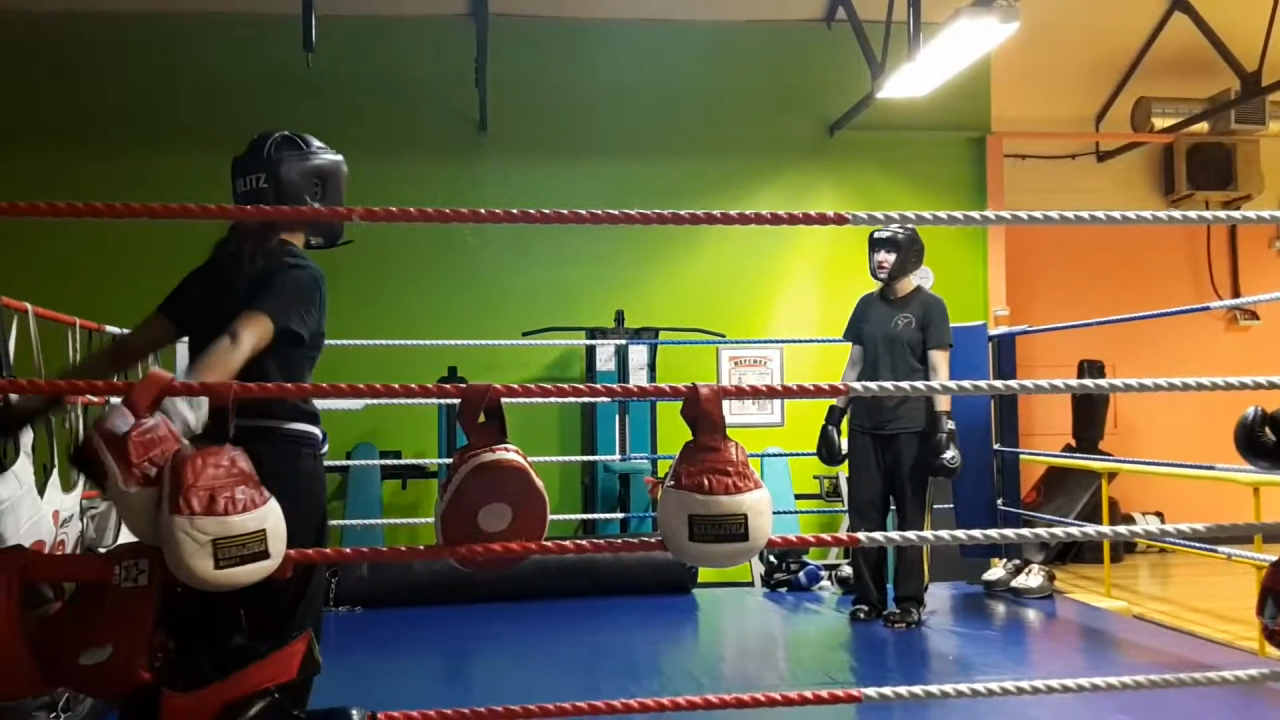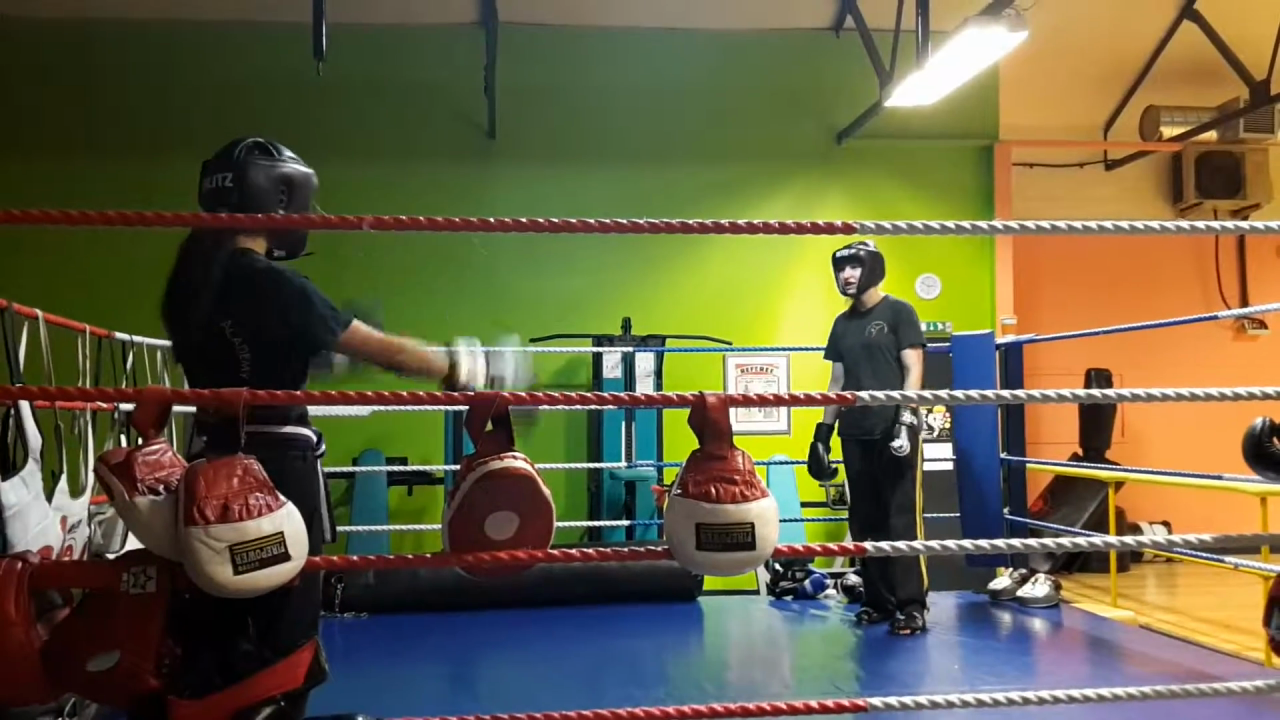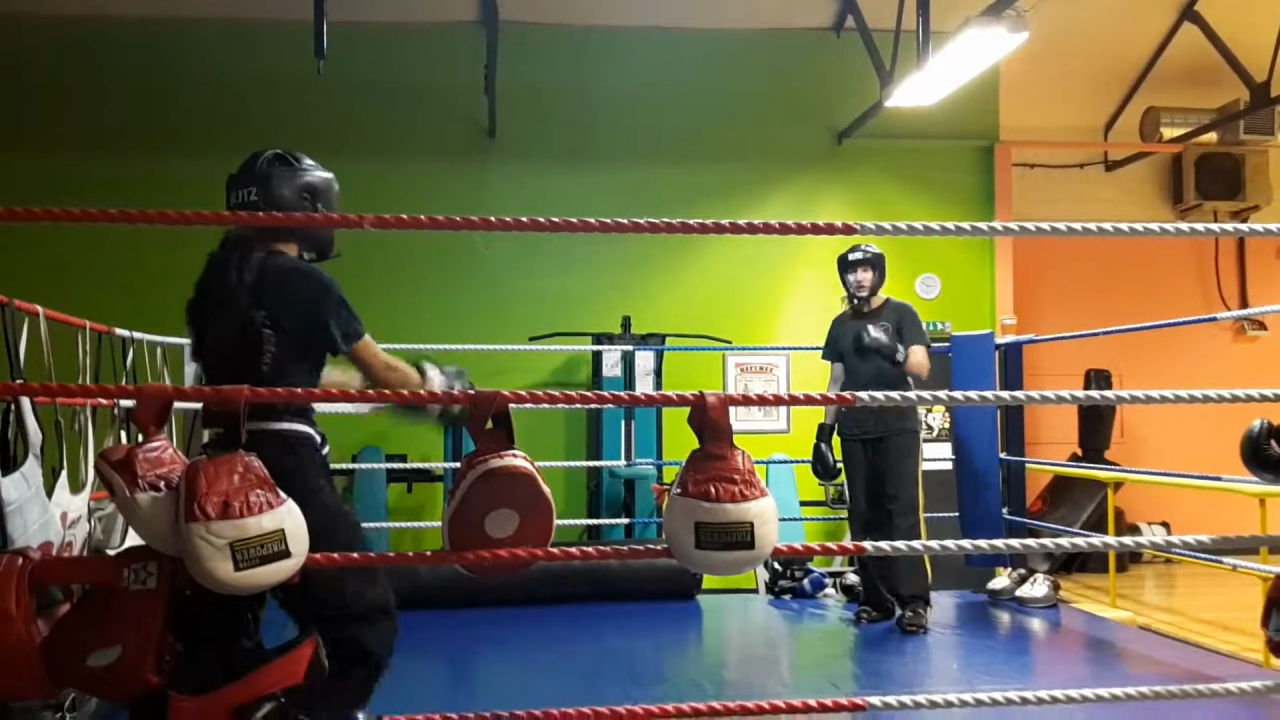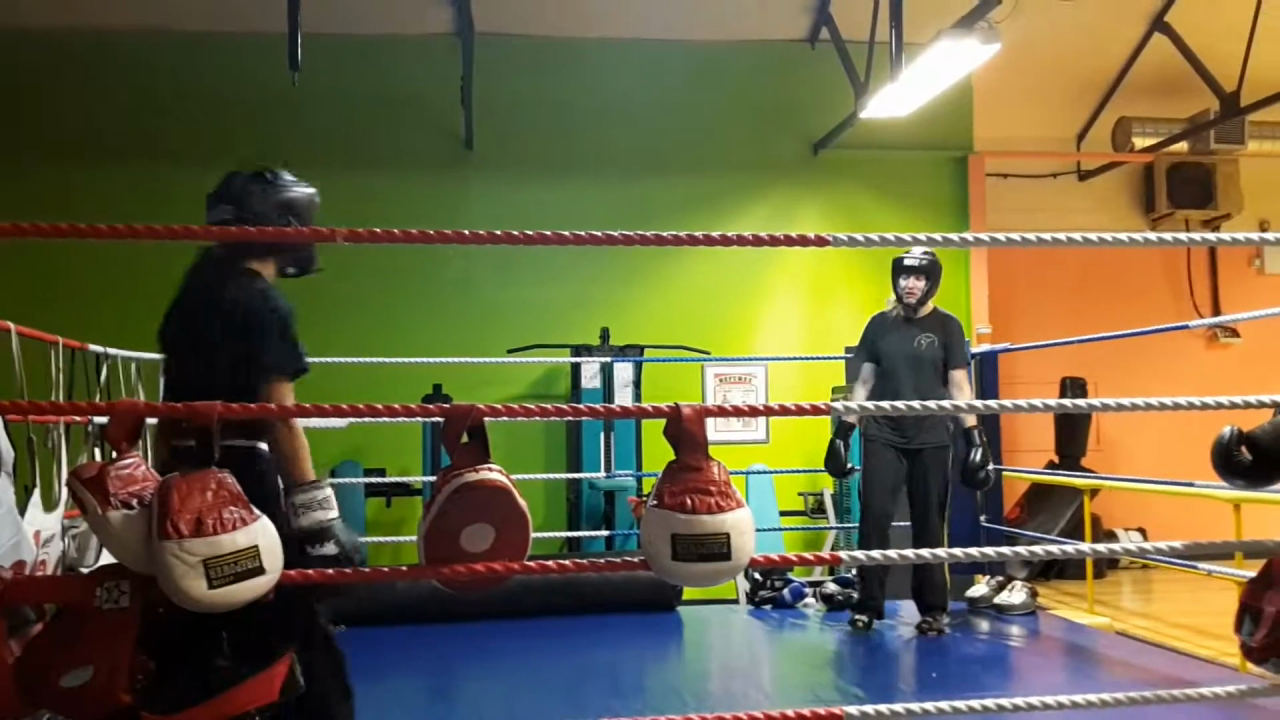
dt=1s
person 1, frame 1
left shoulder: (218, 270)
right shoulder: (299, 277)
left elbow: (132, 345)
right elbow: (236, 346)
left hip: (217, 452)
right hip: (281, 458)
left knee: (208, 621)
right knee: (283, 625)
person 1, frame 2
left shoulder: (196, 279)
right shoulder: (273, 284)
right elbow: (385, 350)
left wrist: (332, 351)
right wrist: (469, 369)
left hip: (216, 463)
right hip: (277, 463)
left knee: (213, 621)
right knee: (282, 626)
person 1, frame 3
left shoulder: (219, 284)
right shoulder: (304, 282)
right elbow: (376, 367)
left wrist: (356, 381)
right wrist: (433, 386)
right hip: (285, 462)
left knee: (216, 624)
right knee: (362, 615)
person 1, frame 4
left shoulder: (192, 302)
right shoulder: (264, 306)
left elbow: (171, 417)
right elbow: (280, 420)
right wrist: (319, 519)
right hip: (244, 488)
left knee: (194, 654)
right knee: (302, 649)
person 2, frame 1
left shoulder: (929, 306)
right shoulder: (866, 305)
left elbow: (939, 371)
left wrist: (943, 427)
right wrist: (834, 416)
left hip: (911, 428)
right hip: (865, 427)
left knee: (911, 516)
right knee: (864, 514)
left ankle: (909, 601)
right ankle: (867, 598)
person 2, frame 2
left shoulder: (898, 312)
right shoulder: (842, 323)
left elbow: (914, 371)
left wrist: (906, 421)
right wrist: (822, 433)
left hip: (893, 430)
right hip: (855, 433)
left knee: (901, 517)
right knee: (864, 519)
left ankle: (912, 605)
right ankle: (879, 600)
person 2, frame 3
left shoulder: (901, 313)
right shoulder: (841, 324)
left elbow: (921, 368)
left wrist: (891, 350)
right wrist: (824, 433)
left hip: (897, 427)
right hip: (855, 432)
left knee: (902, 512)
right knee: (864, 516)
left ankle: (914, 601)
right ankle: (877, 599)
person 2, frame 4
left shoulder: (947, 326)
right shoulder: (879, 324)
left elbow: (959, 386)
right elbow: (864, 382)
left wrist: (975, 438)
right wrist: (843, 432)
left hip: (931, 440)
right hip: (882, 436)
left knee: (929, 525)
right knee: (874, 515)
left ankle: (933, 609)
right ankle: (869, 603)
